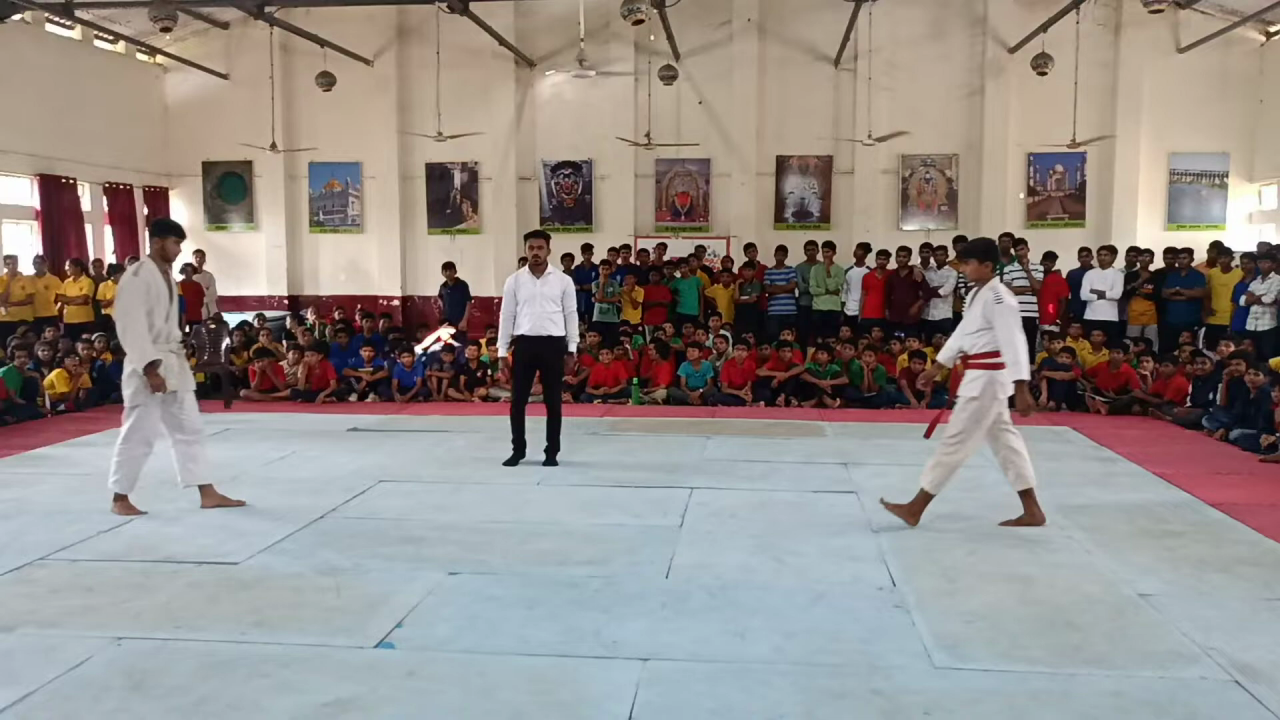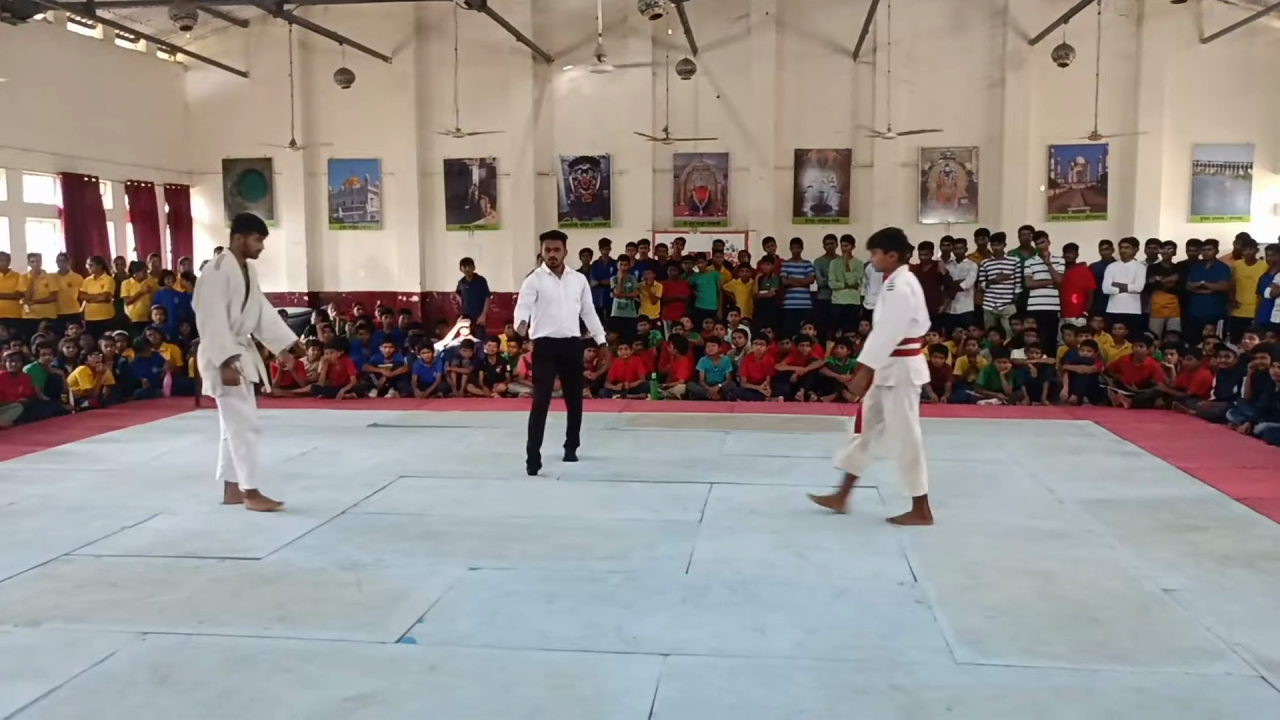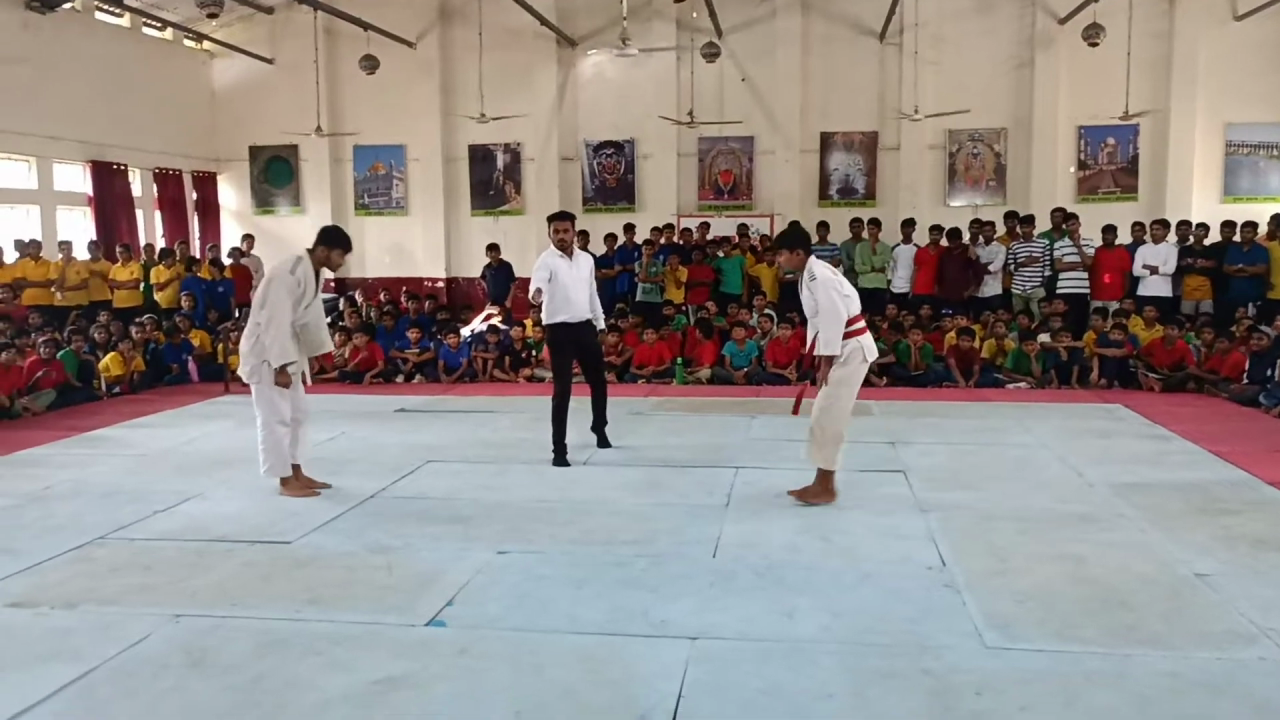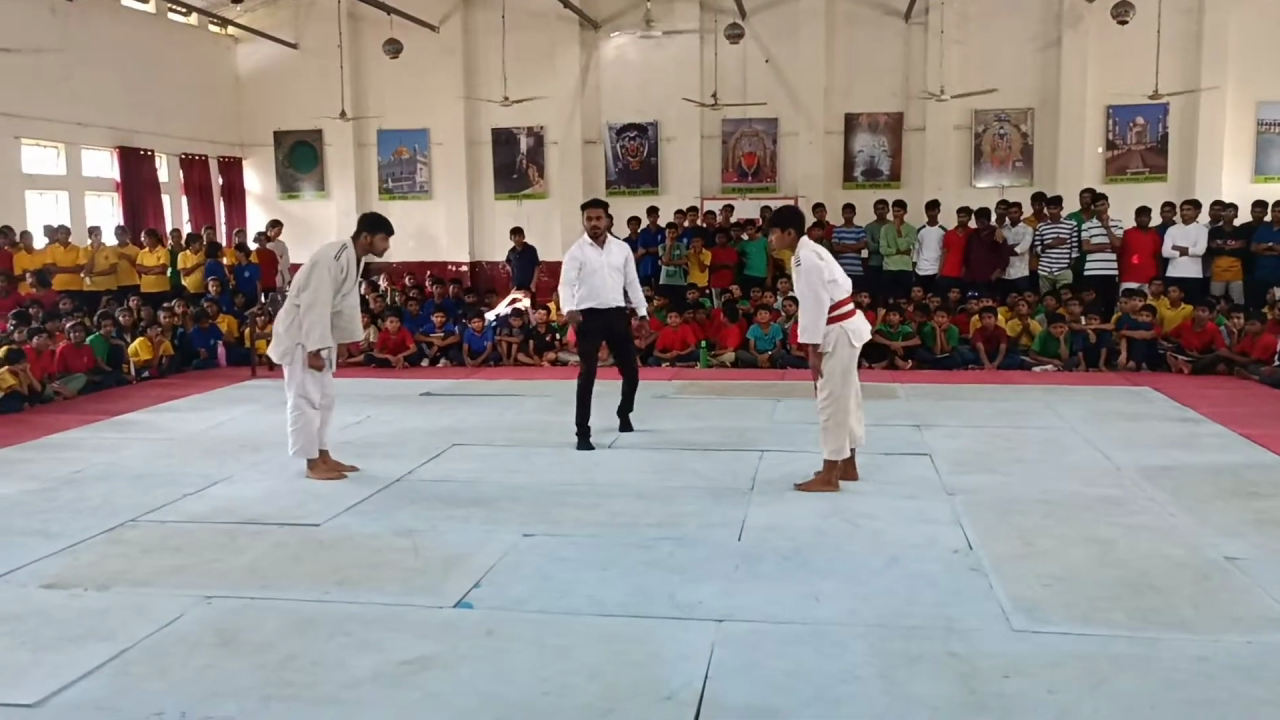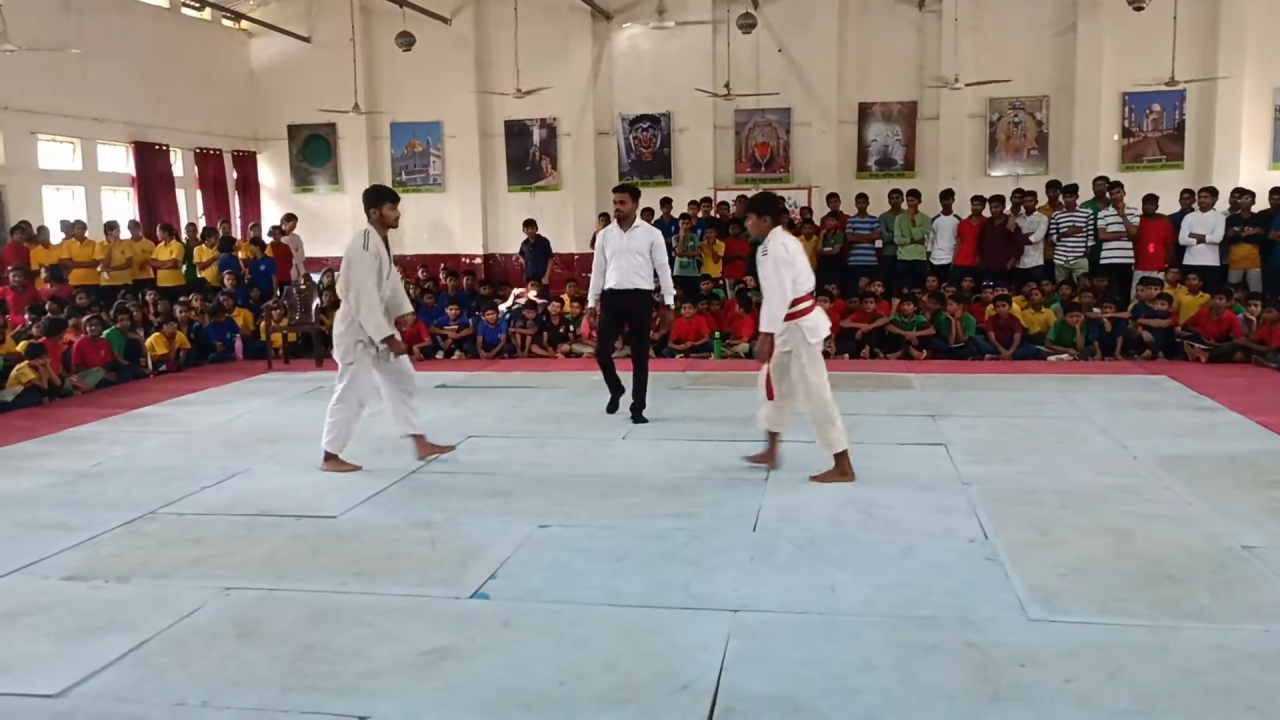
dt=0.5s
person 1, frame 1
left shoulder: (999, 298)
right shoulder: (979, 295)
left elbow: (1014, 344)
right elbow: (962, 335)
left wrist: (1021, 389)
right wrist: (936, 367)
left hip: (988, 378)
right hip: (982, 377)
left knee: (954, 440)
right knee: (1004, 440)
left ankle: (915, 509)
right ankle: (1032, 510)
person 1, frame 2
left shoulder: (898, 285)
right shoulder: (901, 281)
left elbow: (888, 333)
left wrist: (863, 370)
right wrist: (867, 369)
left hip: (900, 369)
right hip: (891, 366)
left knee: (903, 437)
right knee: (867, 428)
left ankle: (920, 510)
right ankle: (842, 496)
person 1, frame 3
left shoulder: (818, 275)
right shoulder: (810, 274)
left elbow: (834, 319)
right elbow: (818, 321)
left wrist: (826, 363)
right wrist: (817, 358)
left hip: (851, 348)
right hip: (845, 346)
left knee: (826, 414)
right knee: (830, 413)
left ankle: (823, 486)
right ankle: (824, 482)
person 1, frame 4
left shoulder: (805, 259)
right shoulder: (809, 252)
left elbow: (815, 307)
left wrist: (813, 350)
right wrist: (814, 346)
left hip: (840, 331)
right hip: (844, 327)
left knee: (833, 400)
right knee: (844, 397)
left ankle: (829, 475)
right ankle: (847, 465)
person 1, frame 5
left shoulder: (771, 248)
right shoulder: (786, 241)
left elbow: (777, 295)
left wrist: (764, 336)
right wrist: (769, 333)
left hip: (796, 327)
right hip: (800, 322)
left knee: (814, 393)
right knee: (773, 383)
left ankle: (843, 466)
right ankle: (771, 451)
person 2, frame 1
left shoulder: (166, 275)
right shoulder: (136, 278)
right elbow: (131, 328)
right wrist: (151, 369)
left hip: (173, 361)
right hip: (149, 366)
left knee: (189, 429)
right knee: (139, 434)
left ankle: (207, 493)
right ankle: (120, 497)
person 2, frame 2
left shoulder: (247, 270)
right shoulder: (216, 271)
left elbow: (262, 312)
right elbow: (211, 322)
left wrist: (283, 346)
right wrist: (225, 363)
left hip: (243, 352)
right hip: (222, 357)
left knee: (236, 425)
right knee: (245, 423)
left ankle: (232, 488)
right ankle: (251, 493)
person 2, frame 3
left shoulder: (314, 273)
right shoulder: (289, 273)
left elbow: (312, 317)
right elbow: (275, 322)
left wrist: (313, 354)
right wrist: (281, 366)
left hip: (285, 344)
right hip: (264, 347)
left knee: (296, 412)
right knee: (275, 414)
left ankle: (296, 473)
right ankle: (285, 480)
person 2, frame 4
left shoulder: (354, 259)
right shoulder: (332, 258)
left elbow: (347, 304)
right elbow: (315, 306)
left wrist: (342, 342)
right wrist: (314, 350)
left hip: (317, 328)
right hip: (298, 329)
left knee: (324, 397)
right knee: (305, 397)
left ankle: (323, 457)
right ankle: (313, 463)
person 2, frame 5
left shoulder: (382, 240)
right shoulder: (362, 247)
right elbow: (364, 299)
left wrist: (404, 314)
right wrist: (389, 337)
left hip: (379, 325)
right hip: (358, 329)
left knee: (402, 383)
right knee: (352, 393)
left ankle: (420, 443)
right ankle: (330, 456)
person 3, frame 1
left shoulder: (563, 281)
right shoulder: (514, 281)
left elbow: (571, 315)
right elbow: (506, 316)
left wrist: (572, 349)
right wrist: (502, 351)
left hip: (552, 344)
right hip: (524, 343)
left knee: (553, 401)
right knee: (518, 399)
left ankle: (552, 452)
right ankle: (518, 449)
person 3, frame 2
left shoulder: (579, 280)
right shoulder: (534, 280)
left elbow: (588, 313)
right elbow: (522, 308)
left wrist: (601, 341)
right wrist: (521, 323)
left hip: (572, 345)
right hip: (544, 346)
left knee: (574, 400)
right knee: (540, 401)
left ankle: (571, 446)
right ankle: (533, 457)
person 3, frame 3
left shoulder: (586, 260)
right shoulder: (546, 261)
right elbow: (537, 285)
left wrist: (600, 326)
right wrist: (536, 294)
left hip: (585, 328)
right hip: (559, 331)
left knee: (599, 381)
right knee: (562, 391)
left ankle: (599, 428)
right ankle: (559, 450)
person 3, frame 4
left shoulder: (622, 248)
right shoulder: (576, 251)
left elbow: (632, 282)
right elbow: (566, 284)
left wrist: (642, 314)
right wrist: (569, 309)
left hip: (617, 315)
right hip: (589, 317)
left knee: (630, 370)
right knee: (587, 375)
left ankle: (624, 413)
right ankle: (583, 433)
person 3, frame 5
left shoulder: (651, 234)
right shoulder: (605, 235)
left elbow: (663, 268)
right elbow: (598, 269)
left wrist: (668, 302)
right wrist: (592, 302)
left hip: (639, 297)
right hip: (611, 298)
left knee: (639, 355)
right knee: (602, 351)
left ankle: (637, 408)
right ankle: (616, 392)
